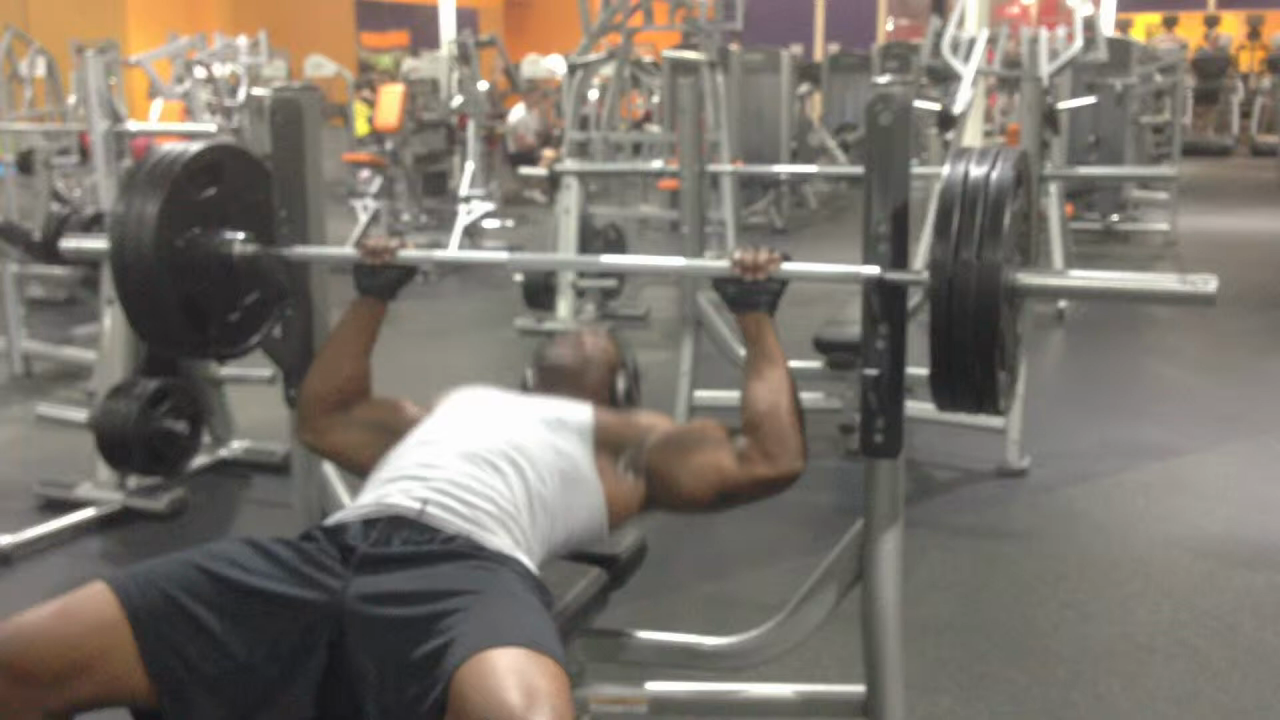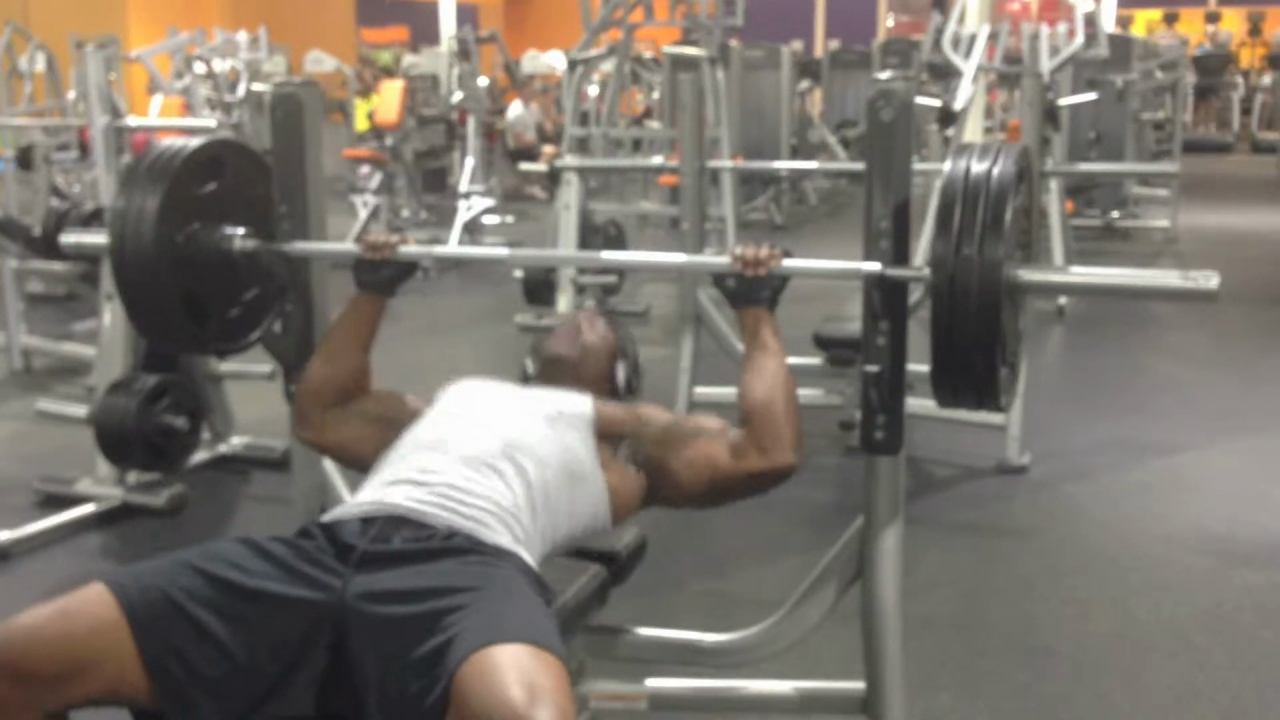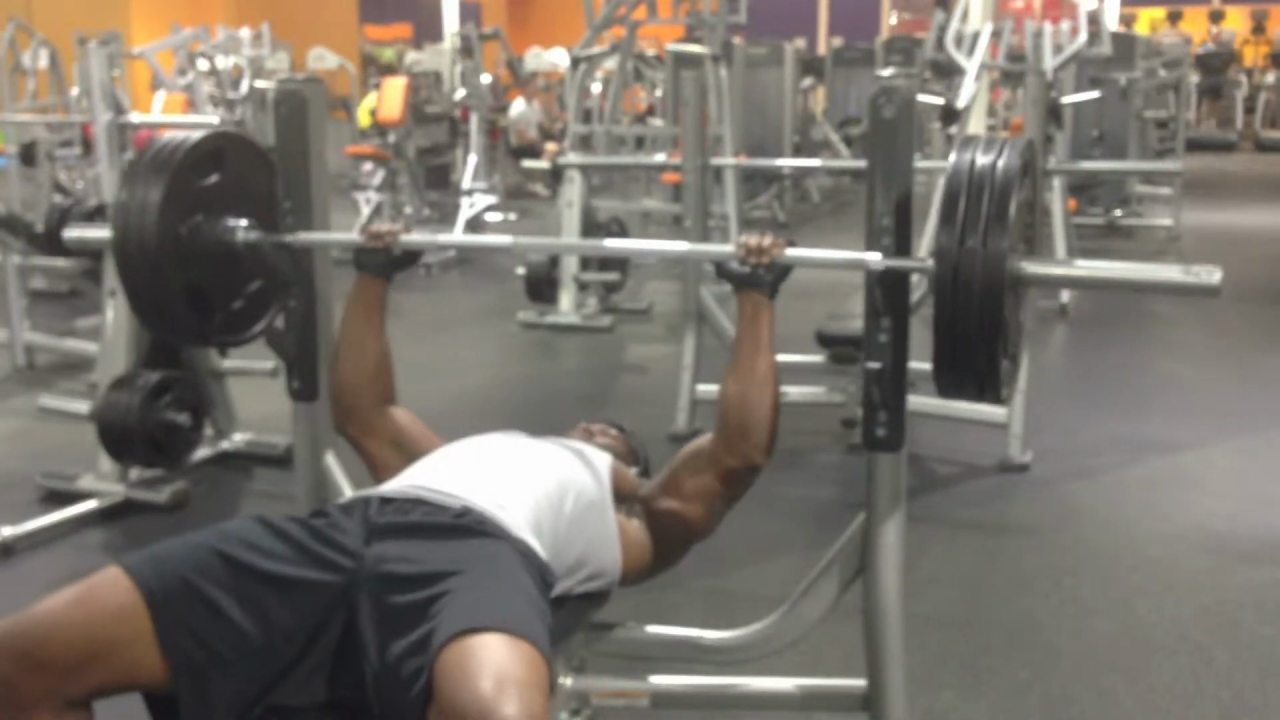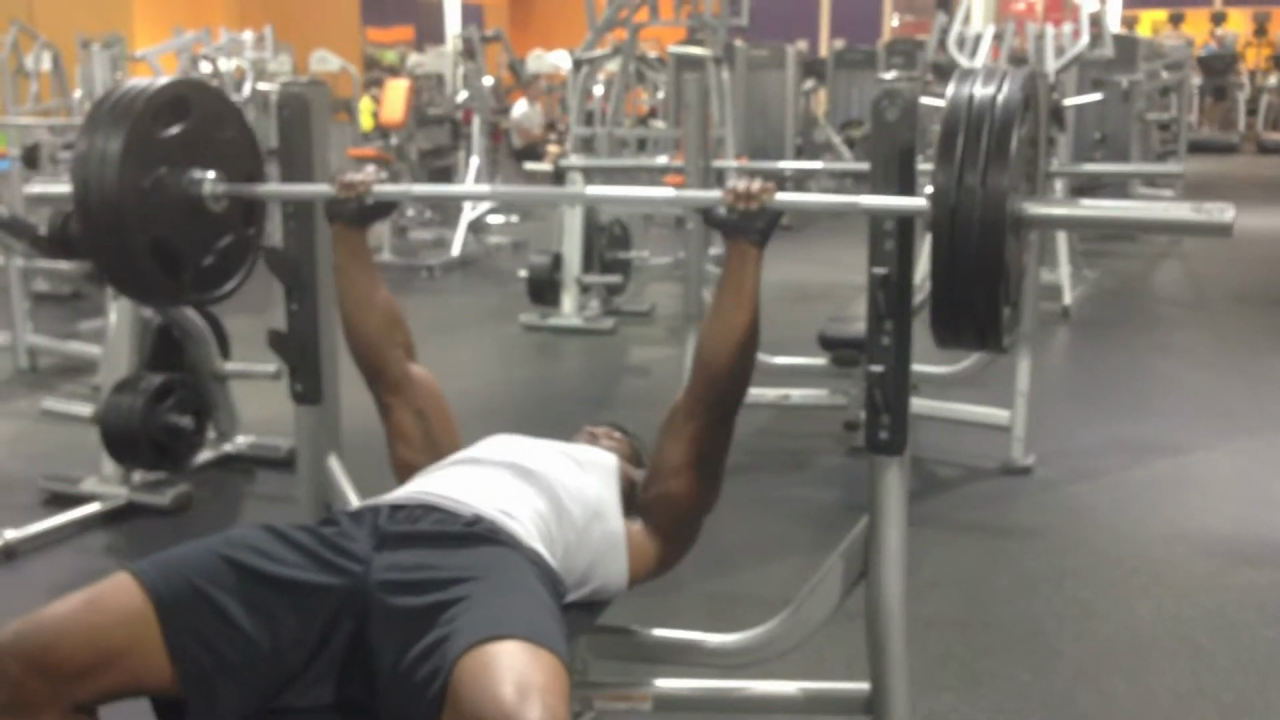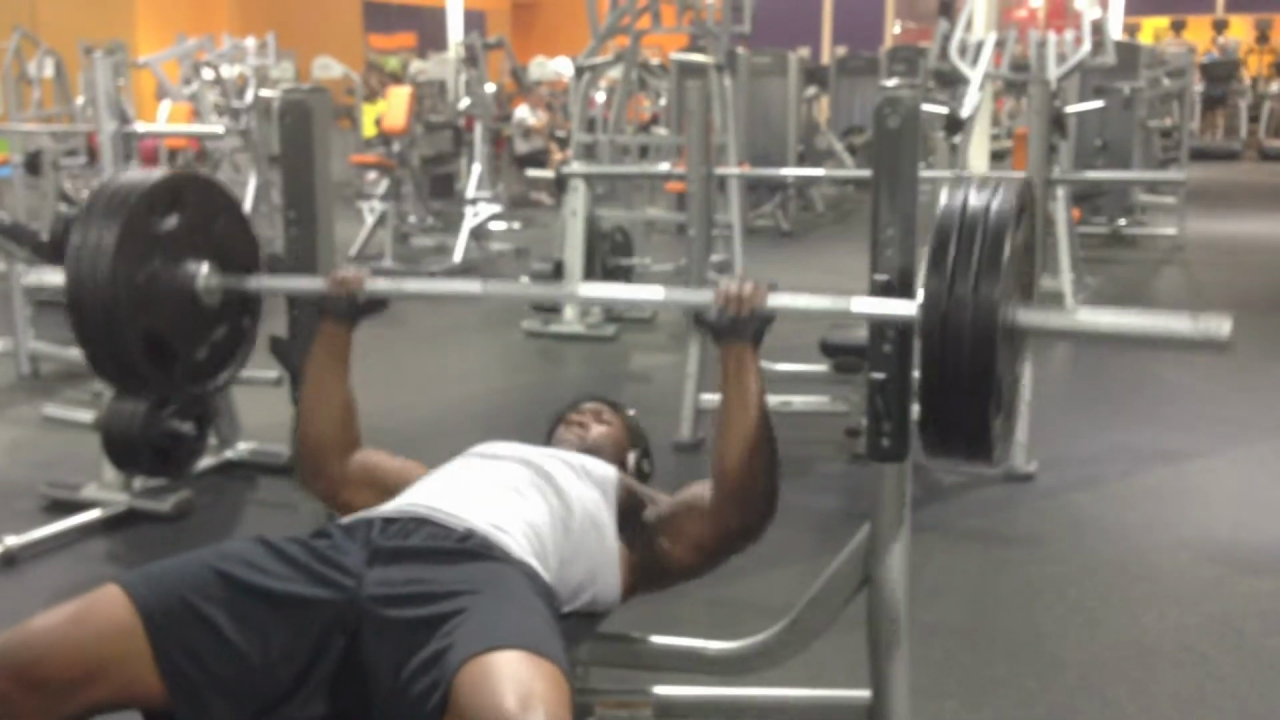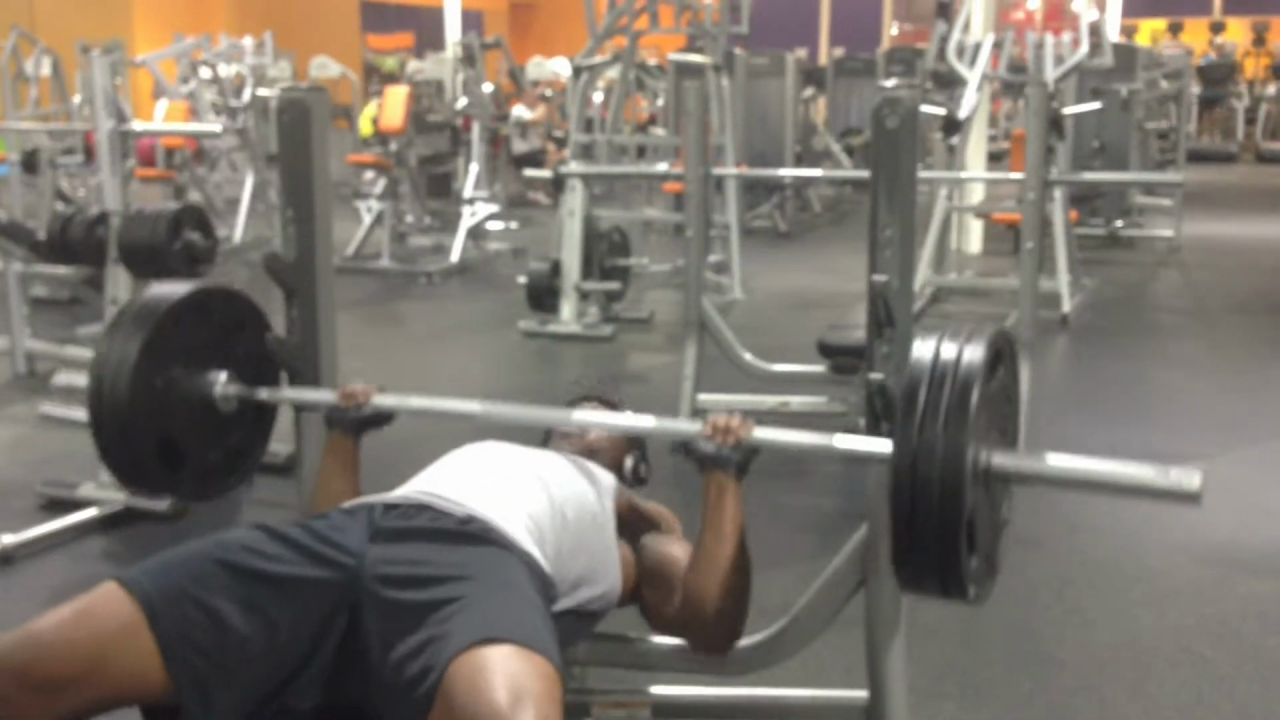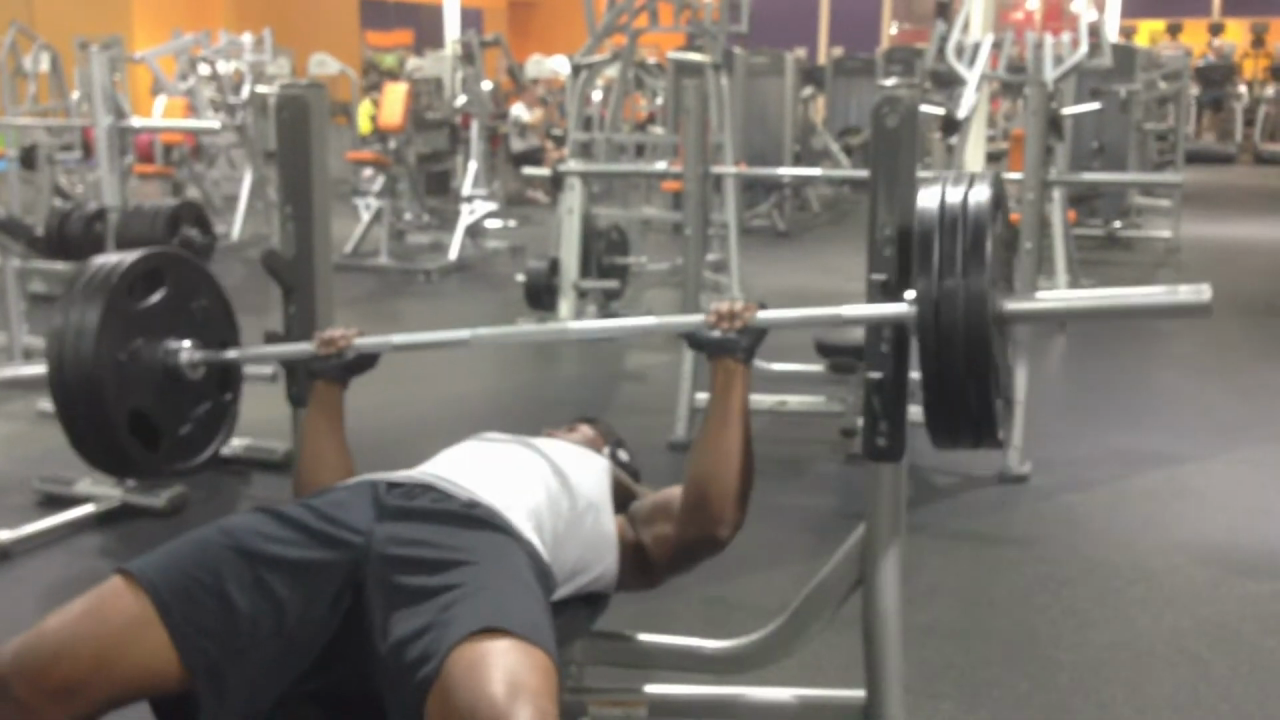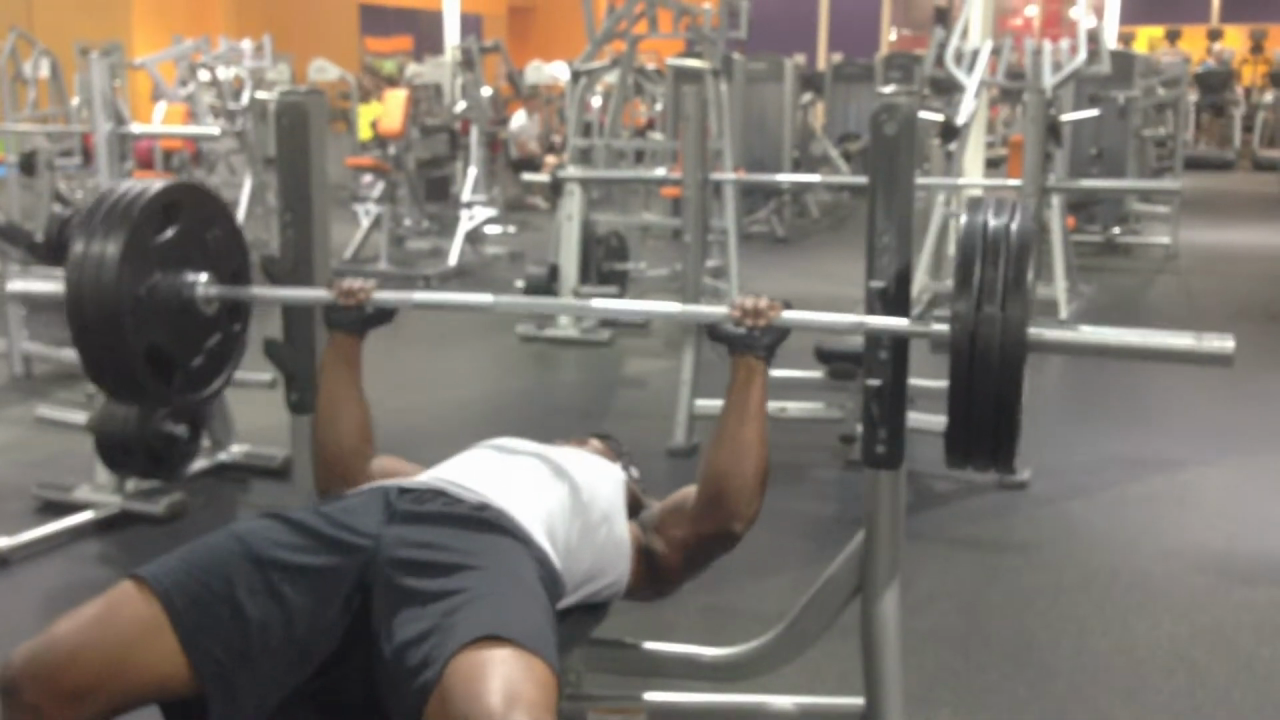
dt=0.7s
person 1, frame 1
left shoulder: (624, 440)
right shoulder: (454, 404)
left elbow: (771, 459)
right elbow: (322, 423)
left wrist: (756, 318)
right wrist: (371, 297)
left hip: (467, 573)
right hip: (325, 556)
person 1, frame 2
left shoulder: (620, 428)
right shoulder: (456, 397)
left elbow: (767, 452)
right elbow: (318, 417)
left wrist: (756, 314)
right wrist: (371, 291)
left hip: (467, 569)
right hip: (324, 552)
person 1, frame 3
left shoulder: (639, 519)
right shoulder: (473, 449)
left elbow: (739, 451)
right elbow: (363, 412)
left wrist: (756, 297)
right wrist: (372, 279)
left hip: (483, 553)
right hip: (343, 531)
person 1, frame 4
left shoulder: (641, 525)
right shoulder: (463, 464)
left elbow: (710, 399)
right elbow: (393, 369)
left wrist: (744, 246)
right wrist: (349, 231)
right hip: (352, 540)
person 1, frame 5
left shoulder: (638, 522)
right shoulder: (475, 458)
left elbow: (741, 512)
right elbow: (326, 465)
left wrist: (739, 352)
right wrist: (335, 327)
left hip: (485, 572)
right hip: (343, 551)
person 1, frame 6
left shoulder: (636, 521)
right shoulder: (484, 452)
left elbow: (710, 621)
left wrist: (725, 475)
right wrist: (344, 433)
left hip: (484, 562)
right hip: (353, 535)
person 1, frame 7
left shoulder: (626, 522)
right shoulder: (484, 449)
left elbow: (711, 518)
right elbow: (320, 497)
left wrist: (729, 363)
right wrist: (330, 385)
left hip: (483, 545)
person 1, frame 8
left shoulder: (637, 533)
right shoulder: (482, 462)
left elbow: (725, 511)
right elbow: (344, 467)
left wrist: (750, 359)
right wrist: (345, 335)
right hip: (356, 523)
